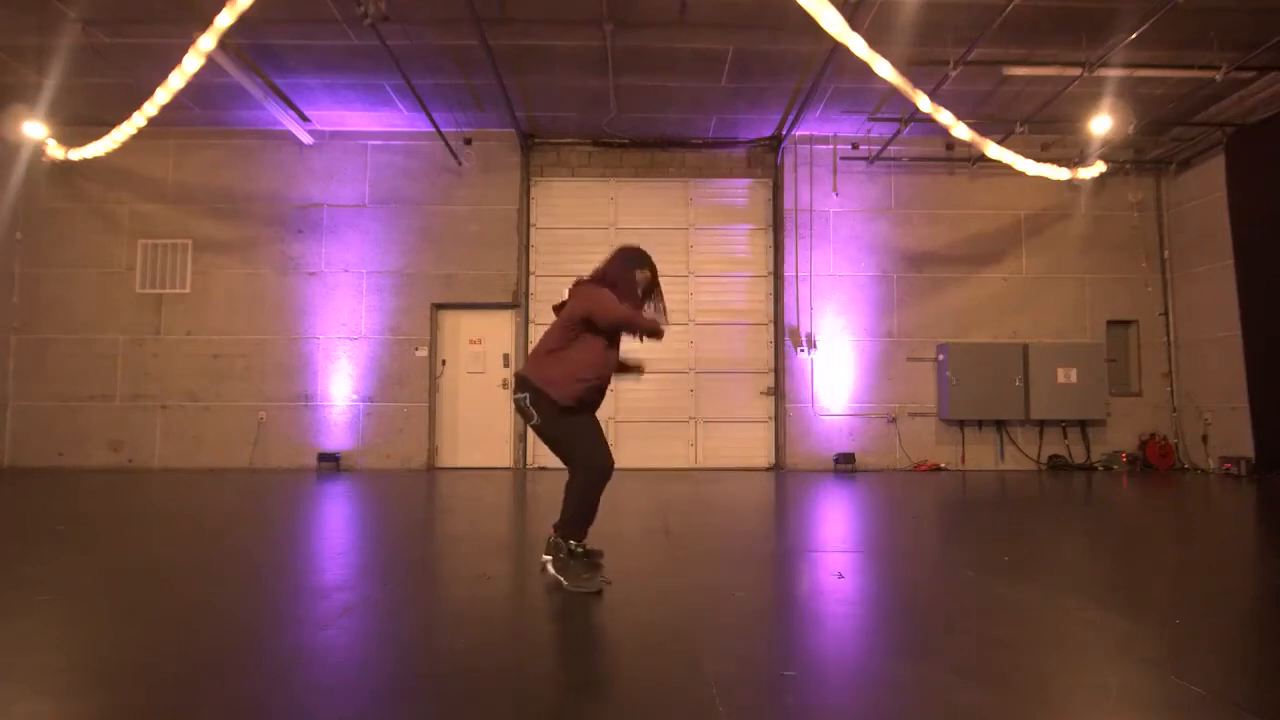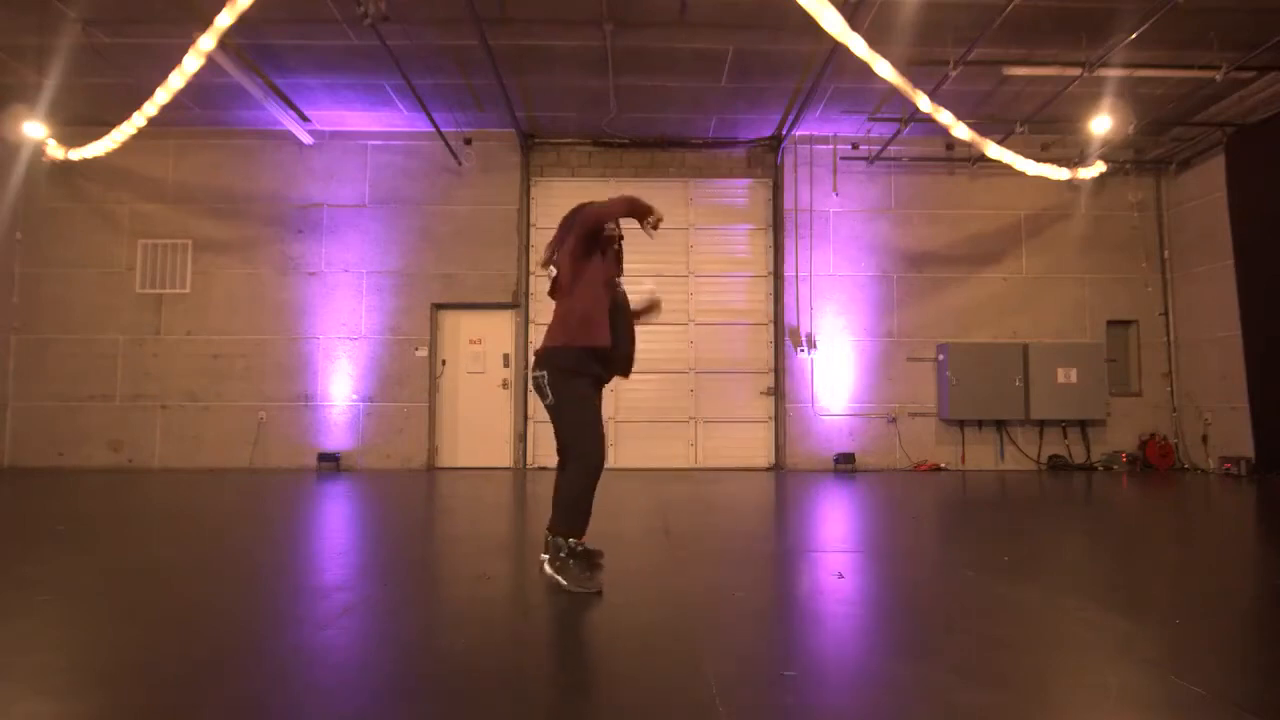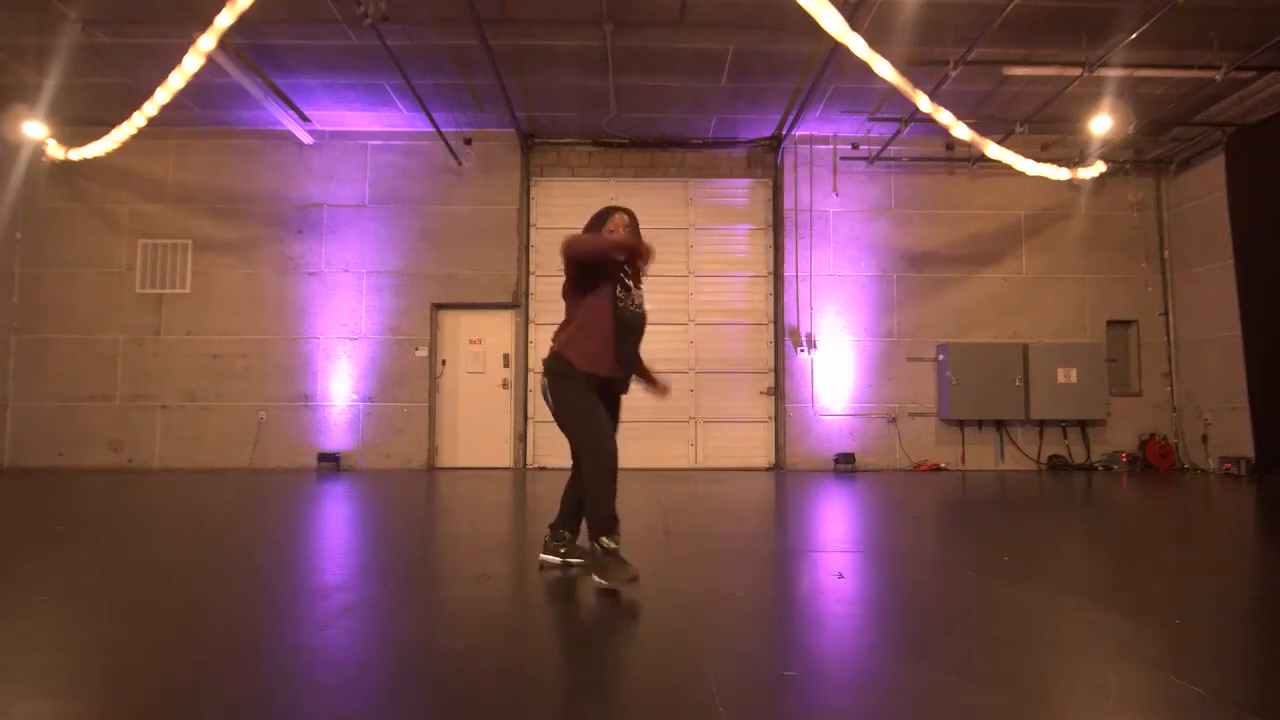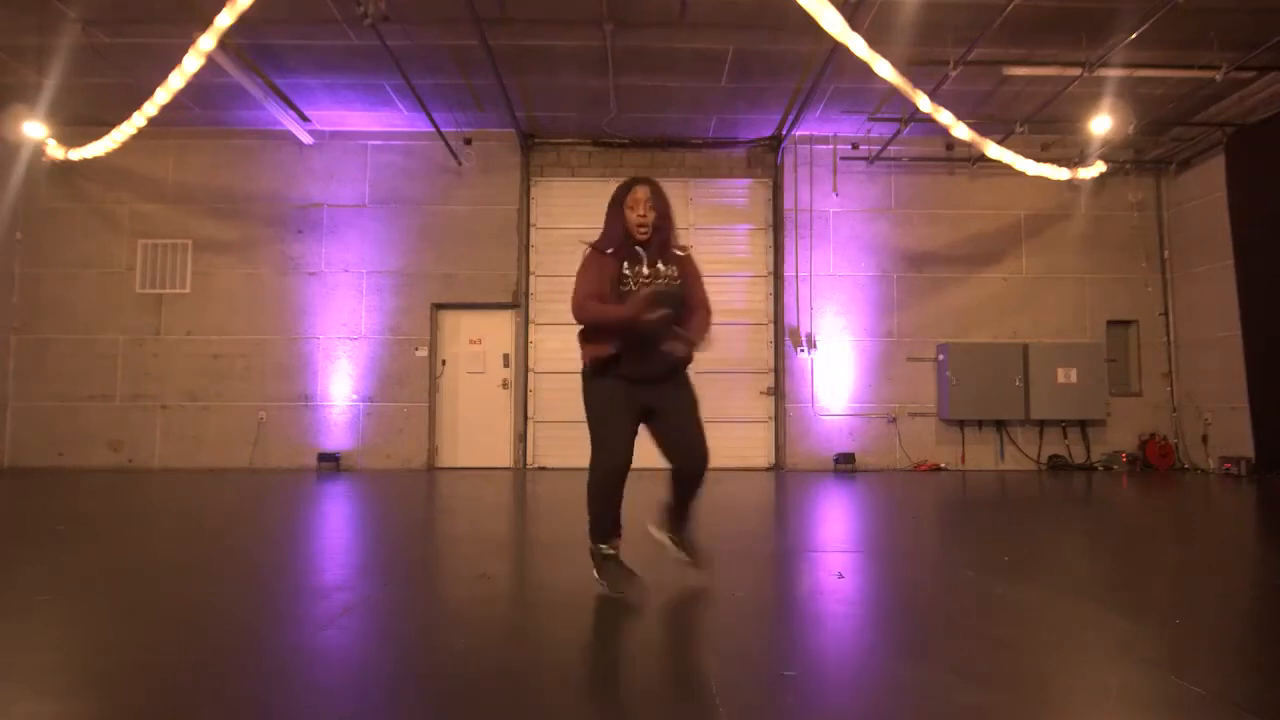
dt=0.5s
person 1, frame 1
left shoulder: (601, 305)
right shoulder: (593, 296)
right elbow: (622, 315)
left wrist: (627, 365)
right wrist: (652, 325)
left hip: (567, 396)
right hip: (542, 393)
left knee: (594, 466)
right knee: (595, 465)
left ankle: (562, 544)
right ankle: (565, 553)
person 1, frame 2
left shoulder: (600, 270)
right shoulder: (580, 253)
right elbow: (593, 214)
left wrist: (641, 312)
right wrist: (642, 209)
left hip: (584, 372)
right hip: (563, 371)
left knee: (579, 459)
right knee: (587, 457)
left ankle: (562, 542)
right ankle: (561, 554)
person 1, frame 3
left shoulder: (628, 279)
right shoulder: (588, 268)
right elbow: (572, 247)
left wrist: (647, 378)
right wrist: (624, 250)
left hip: (604, 384)
right hip: (571, 378)
left knee: (590, 463)
right knee: (600, 456)
left ankle: (559, 540)
right ankle: (605, 550)
person 1, frame 4
left shoulder: (679, 259)
right shoulder: (602, 258)
left elbow: (700, 309)
right elbow: (583, 307)
left wrist: (689, 339)
right wrist: (628, 312)
left hip: (667, 379)
right hip: (611, 378)
left knee: (692, 459)
right knee: (610, 464)
left ankle: (673, 523)
right ankle: (605, 555)
